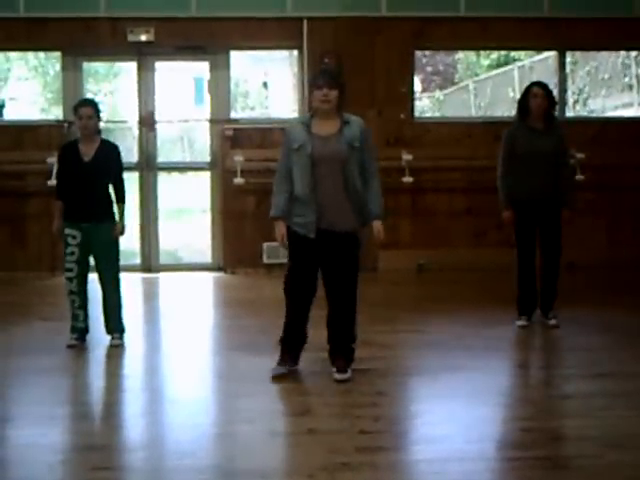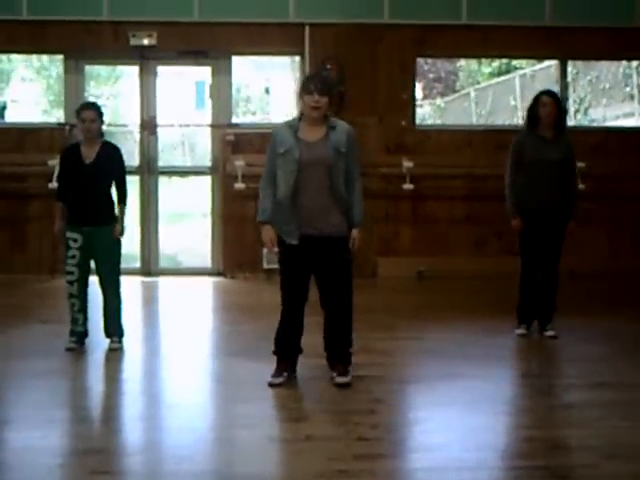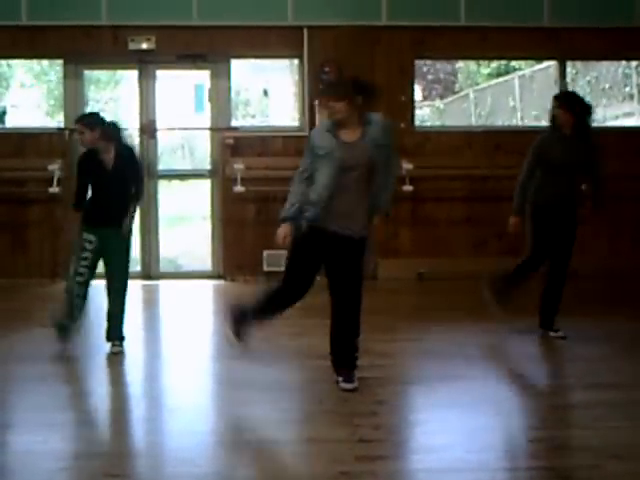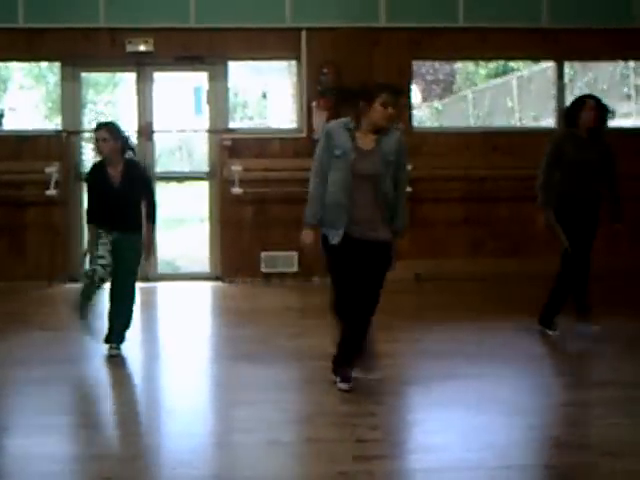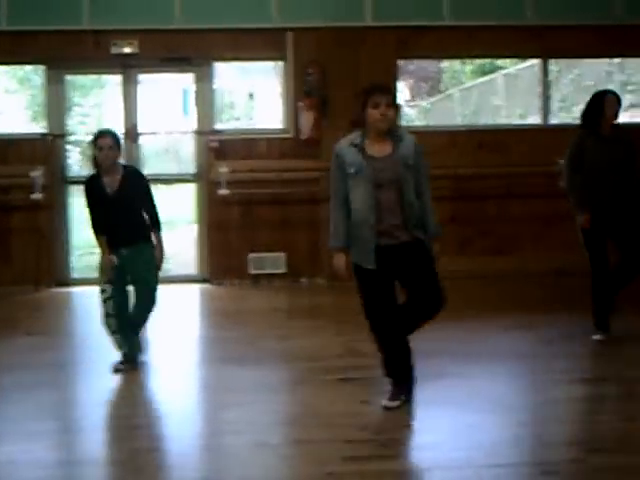
dt=0.4s
person 1, frame 1
left shoulder: (357, 129)
right shoulder: (295, 132)
left elbow: (370, 175)
right elbow: (284, 177)
left wrist: (375, 216)
right wrist: (279, 216)
left hip: (344, 226)
right hip: (304, 224)
left knee: (342, 295)
right knee: (298, 292)
left ankle: (341, 356)
right ankle: (289, 353)
person 1, frame 2
left shoulder: (344, 134)
right shoulder: (282, 134)
left elbow: (353, 181)
right elbow: (269, 180)
left wrist: (356, 223)
right wrist: (266, 221)
left hip: (333, 230)
right hip: (293, 231)
left knee: (337, 298)
right knee: (292, 300)
left ankle: (339, 362)
right ankle: (285, 362)
person 1, frame 3
left shoulder: (379, 128)
right shoulder: (320, 135)
left elbow: (389, 171)
right elbow: (303, 178)
left wrist: (379, 209)
right wrist: (288, 219)
left hip: (354, 230)
right hip: (315, 223)
left knee: (348, 302)
right knee: (293, 286)
left ankle: (345, 365)
right ankle: (244, 316)
person 1, frame 4
left shoulder: (394, 142)
right shoulder: (335, 133)
left elbow: (398, 187)
right elbow: (318, 180)
left wrist: (397, 227)
right wrist: (310, 223)
left hip: (378, 235)
right hip: (340, 231)
left knee: (364, 302)
right knee: (347, 299)
left ankle: (343, 363)
right ankle: (348, 361)
person 1, frame 5
left shoulder: (409, 144)
right shoulder: (345, 151)
left elbow: (422, 191)
right elbow: (338, 202)
left wrist: (431, 234)
right wrist: (338, 247)
left hip: (409, 238)
right hip: (368, 245)
left knee: (431, 300)
right knee: (384, 317)
left ankle: (394, 339)
right ankle: (401, 381)
person 2, frame 1
left shoulder: (556, 133)
right shoulder: (514, 132)
left elbow: (564, 169)
right elbow: (504, 170)
left wrist: (564, 202)
right wrist: (506, 204)
left hip: (549, 202)
right hip: (522, 202)
left knee: (552, 255)
right knee: (525, 256)
left ankle: (548, 308)
right ankle: (525, 310)
person 2, frame 2
left shoulder: (564, 142)
right shoulder: (523, 140)
left elbow: (571, 180)
right elbow: (511, 178)
left wrist: (570, 212)
right wrist: (514, 213)
left hip: (556, 212)
right hip: (530, 211)
left knee: (550, 266)
right knee: (529, 265)
left ankle: (546, 320)
right ankle: (524, 319)
person 2, frame 3
left shoulder: (586, 141)
right shoulder: (548, 139)
left elbow: (592, 174)
right elbow: (527, 174)
left wrist: (593, 195)
right wrist: (518, 211)
left hip: (568, 209)
right hip: (543, 206)
left knee: (561, 266)
right knee: (536, 258)
left ankle: (548, 321)
right ankle: (501, 288)
person 2, frame 4
left shoulder: (600, 143)
right shoulder: (563, 139)
left elbow: (609, 177)
right elbow: (546, 173)
left wrist: (616, 211)
right wrist: (545, 206)
left hip: (589, 209)
right hip: (566, 206)
left knee: (574, 261)
right knee: (578, 255)
left ankle: (548, 318)
right ankle: (583, 310)
person 2, frame 5
right shoulder: (584, 139)
right elbow: (570, 175)
right wrist: (580, 209)
right hip: (593, 210)
right knee: (600, 267)
left ankle: (607, 299)
right ankle: (601, 324)
person 3, frame 1
left shoulder: (110, 150)
right shoulder: (67, 151)
left elbow: (118, 187)
right elbow: (61, 187)
left wrist: (120, 219)
right wrist: (58, 219)
left hip: (103, 222)
right hip: (74, 223)
left knee: (109, 277)
right knee: (74, 278)
left ankle: (116, 330)
right ankle: (78, 329)
person 3, frame 2
left shoulder: (111, 152)
right shoulder: (69, 153)
left elbow: (121, 188)
right elbow: (63, 189)
left wrist: (120, 220)
right wrist: (60, 219)
left hip: (105, 225)
right hip: (76, 226)
left knee: (109, 281)
right knee: (75, 281)
left ankle: (115, 333)
right ankle: (77, 333)
person 3, frame 3
left shoulder: (126, 153)
right shoulder: (87, 161)
left elbow: (138, 187)
right elbow: (80, 195)
left wrist: (131, 213)
left hip: (119, 228)
right hip: (93, 228)
left knee: (117, 284)
right knee: (79, 279)
left ankle: (115, 336)
right ankle: (65, 325)
person 3, frame 4
left shoulder: (136, 170)
right shoulder: (95, 172)
left elbow: (149, 203)
right elbow: (92, 208)
left wrist: (148, 236)
right wrist: (91, 237)
left hip: (131, 235)
right hip: (105, 231)
left knee: (124, 289)
right knee: (100, 271)
left ankle: (115, 339)
right ankle: (84, 305)
person 3, frame 5
left shoulder: (134, 176)
right shoulder: (92, 184)
left elbow: (151, 211)
right elbow: (97, 223)
left wrist: (159, 245)
right wrist: (106, 254)
left hip: (141, 246)
right hip: (114, 250)
left knee: (147, 298)
right knee: (112, 304)
left ankle: (130, 336)
right ankle: (129, 352)
